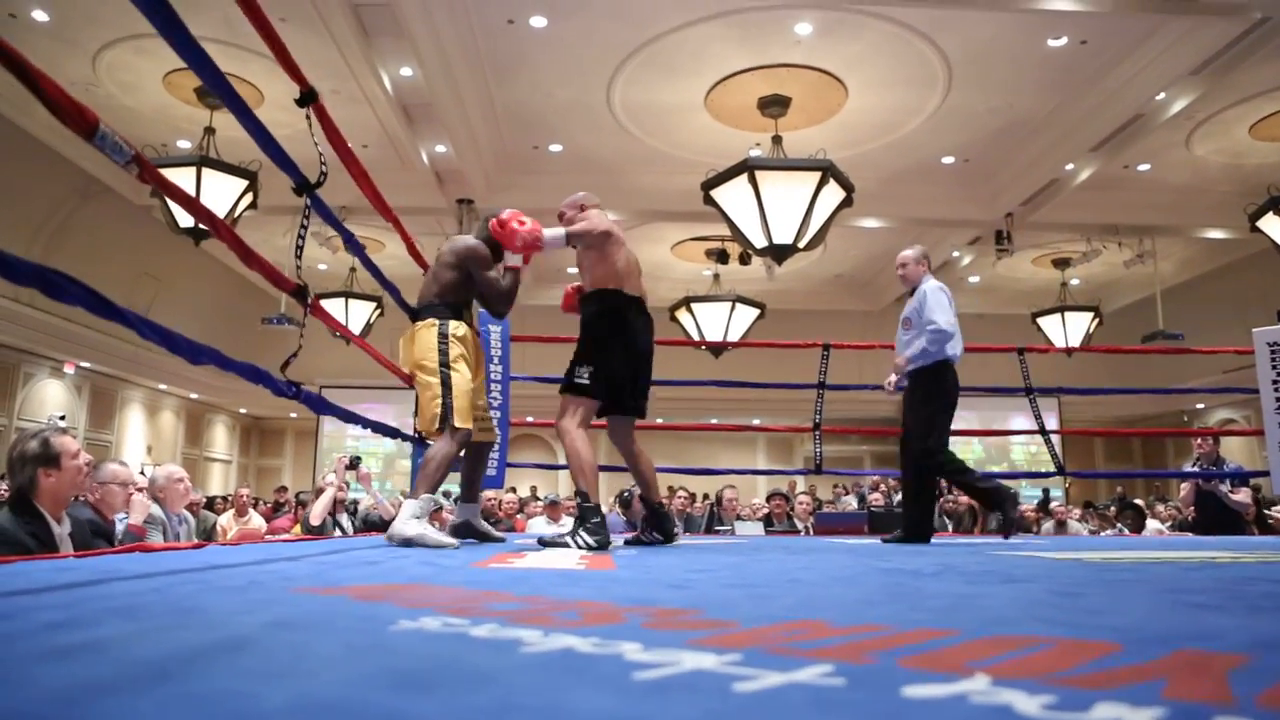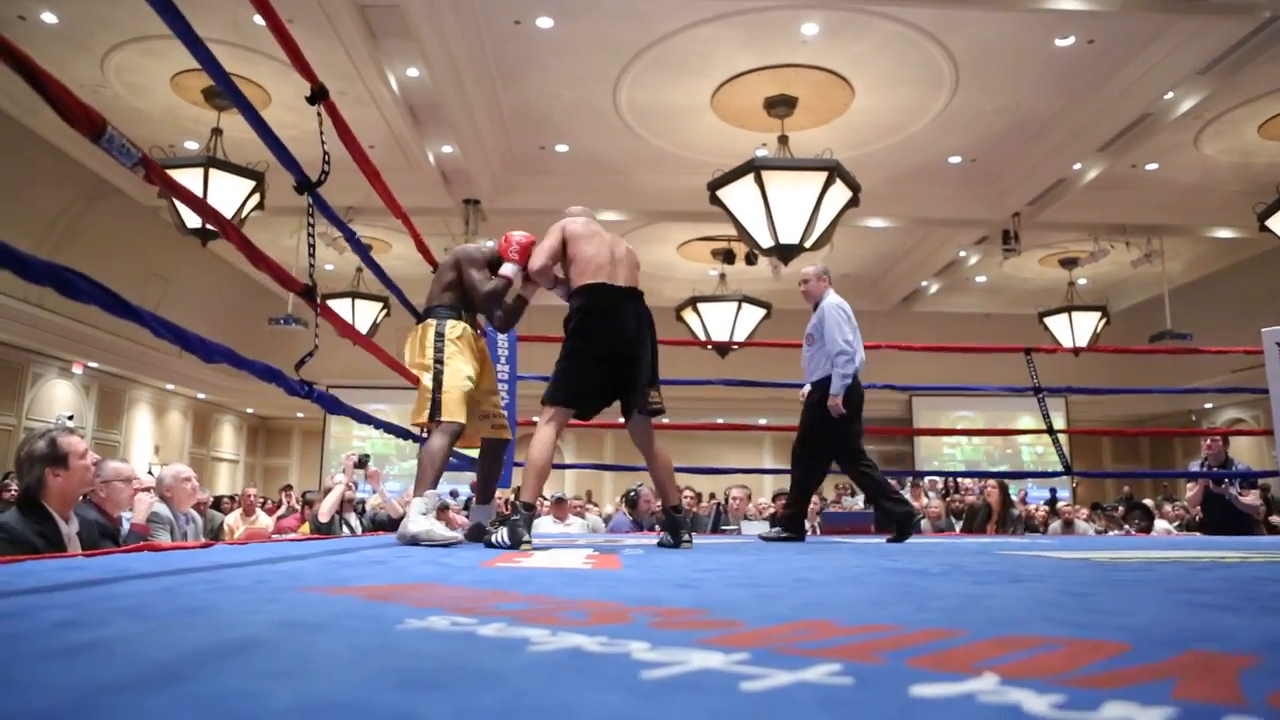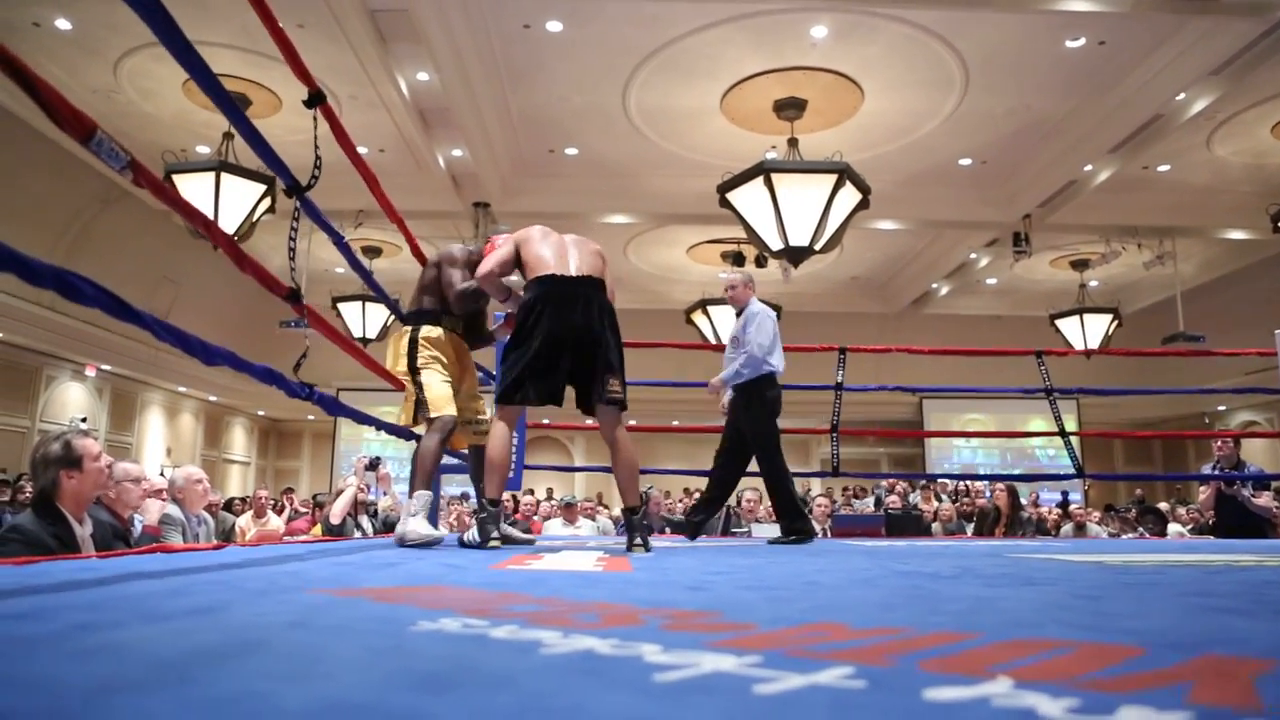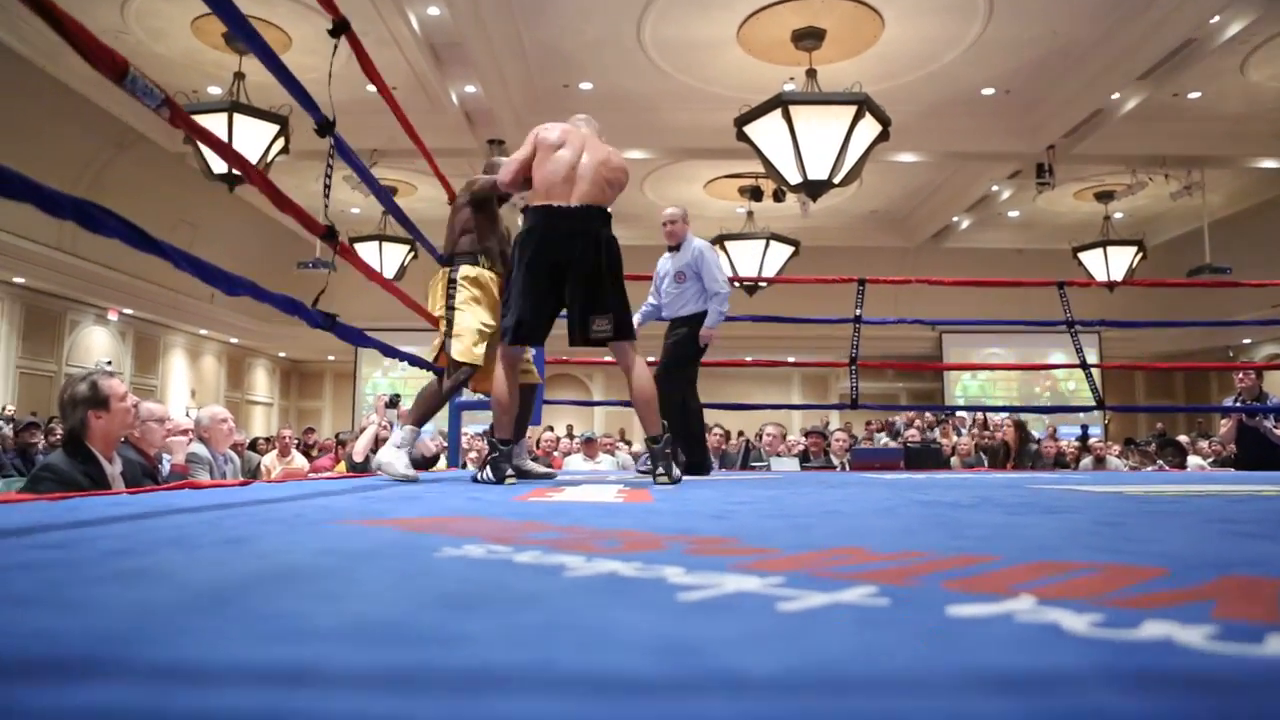
dt=0.5s
person 1, frame 1
left shoulder: (594, 219)
right shoulder: (611, 243)
left elbow: (601, 230)
left wrist: (546, 237)
right wrist: (585, 303)
left hip: (609, 327)
right hip: (630, 330)
left knee: (570, 423)
right knee: (623, 438)
left ankle: (592, 524)
right ankle: (658, 521)
person 1, frame 2
left shoulder: (569, 226)
right shoulder: (626, 249)
left elbow: (539, 268)
left wrist: (557, 282)
left hip: (595, 319)
right hip: (636, 321)
left knee: (550, 422)
right knee: (644, 435)
left ankle: (521, 521)
right ankle: (676, 524)
person 1, frame 3
left shoulder: (526, 236)
right shoulder: (592, 248)
left elbow: (484, 274)
left wrist: (513, 301)
left hip: (547, 304)
right hip: (594, 307)
left knee: (505, 415)
right knee: (612, 426)
left ankle: (489, 521)
right ankle: (635, 528)
person 1, frame 4
left shoulder: (546, 133)
right shoulder: (618, 164)
left elbow: (505, 181)
left hip: (542, 236)
right hip: (593, 241)
left knee: (509, 356)
right knee: (628, 353)
left ankle: (500, 460)
right ankle: (661, 456)
person 2, frame 1
left shoulder: (467, 252)
right shoulder: (474, 247)
left elbow: (497, 308)
right elbow: (500, 304)
left wrist: (513, 262)
right wrist: (515, 258)
left hip: (449, 339)
right hip: (442, 336)
left knee: (481, 434)
right knee: (455, 431)
left ankle: (467, 518)
right ankle: (409, 520)
person 2, frame 2
left shoulder: (486, 268)
right shoulder: (472, 254)
left elbow: (503, 323)
right elbow: (485, 300)
left wrist: (527, 289)
right wrist: (513, 267)
left hip: (466, 342)
right hip: (445, 337)
left knee: (496, 432)
right knee: (449, 424)
left ankle: (482, 518)
person 2, frame 3
right shoulder: (456, 255)
left elbow: (473, 338)
right elbow: (458, 300)
left hip: (453, 349)
right hip: (425, 342)
left knee: (481, 436)
right knee: (442, 424)
right ankle: (413, 519)
person 2, frame 4
left shoulder: (498, 228)
right shoulder: (478, 188)
left hip: (492, 294)
right hip: (466, 286)
left knee: (526, 380)
right knee: (458, 370)
left ankle: (517, 457)
right ankle: (396, 450)
person 3, frame 1
left shoulder: (931, 290)
right shoulder: (917, 297)
left elbow: (942, 330)
left wrist: (907, 356)
right wrist: (898, 373)
left hip: (934, 381)
right hip: (922, 382)
left knee: (930, 453)
right knee: (914, 455)
left ankle: (999, 497)
right ankle: (915, 527)
person 3, frame 2
left shoulder: (831, 307)
right shoulder: (825, 310)
left elbow: (842, 352)
left wrist: (836, 392)
right wrist: (810, 389)
left hip: (833, 394)
right hip: (832, 392)
left knee: (807, 457)
right knee: (852, 459)
left ankle: (792, 525)
right ankle: (900, 516)
person 3, frame 3
left shoulder: (758, 313)
right shoulder: (745, 318)
left elbow: (755, 355)
left wrist: (724, 378)
right wrist: (729, 394)
left hip: (758, 394)
right hip: (745, 395)
left knee: (770, 461)
right knee: (727, 461)
left ankle: (798, 527)
right ankle: (697, 521)
person 3, frame 4
left shoulder: (700, 250)
right shoulder: (664, 261)
left elbow: (720, 290)
right elbow: (655, 298)
left wrist: (710, 324)
right wrist: (638, 318)
left hip: (694, 326)
right hip: (675, 327)
left knee: (666, 385)
right knee: (684, 392)
right ankle: (697, 459)
